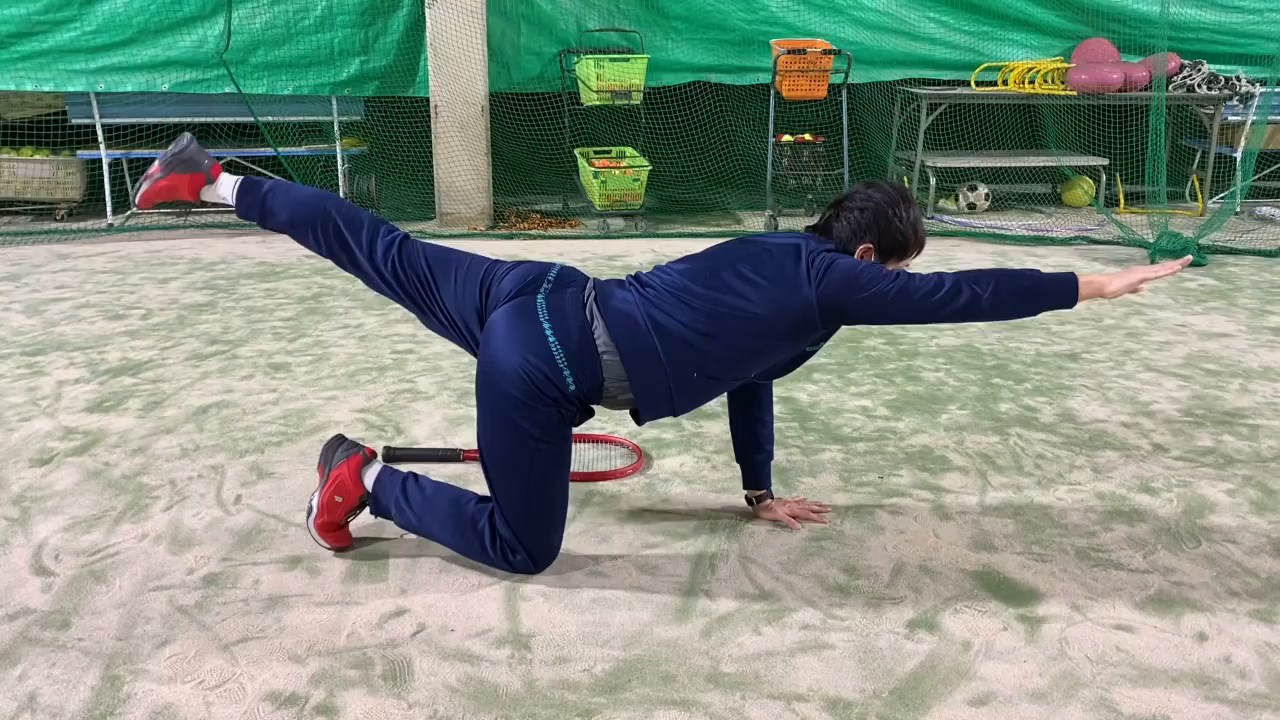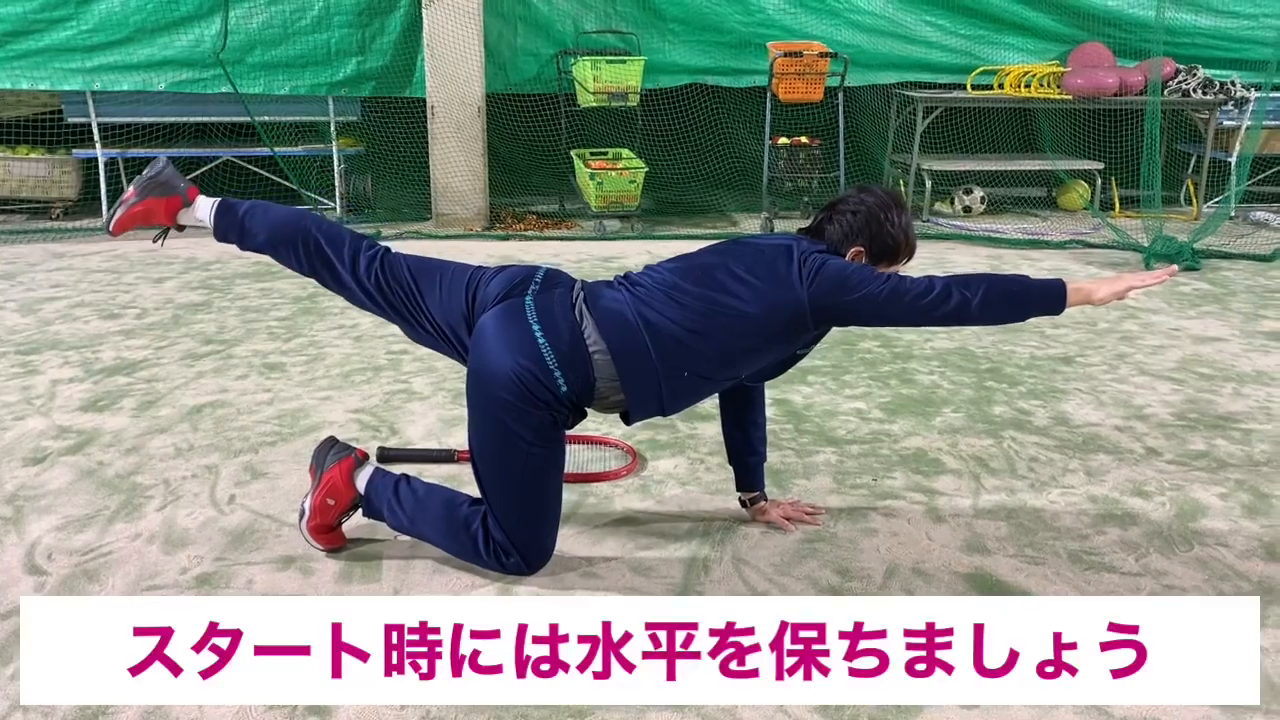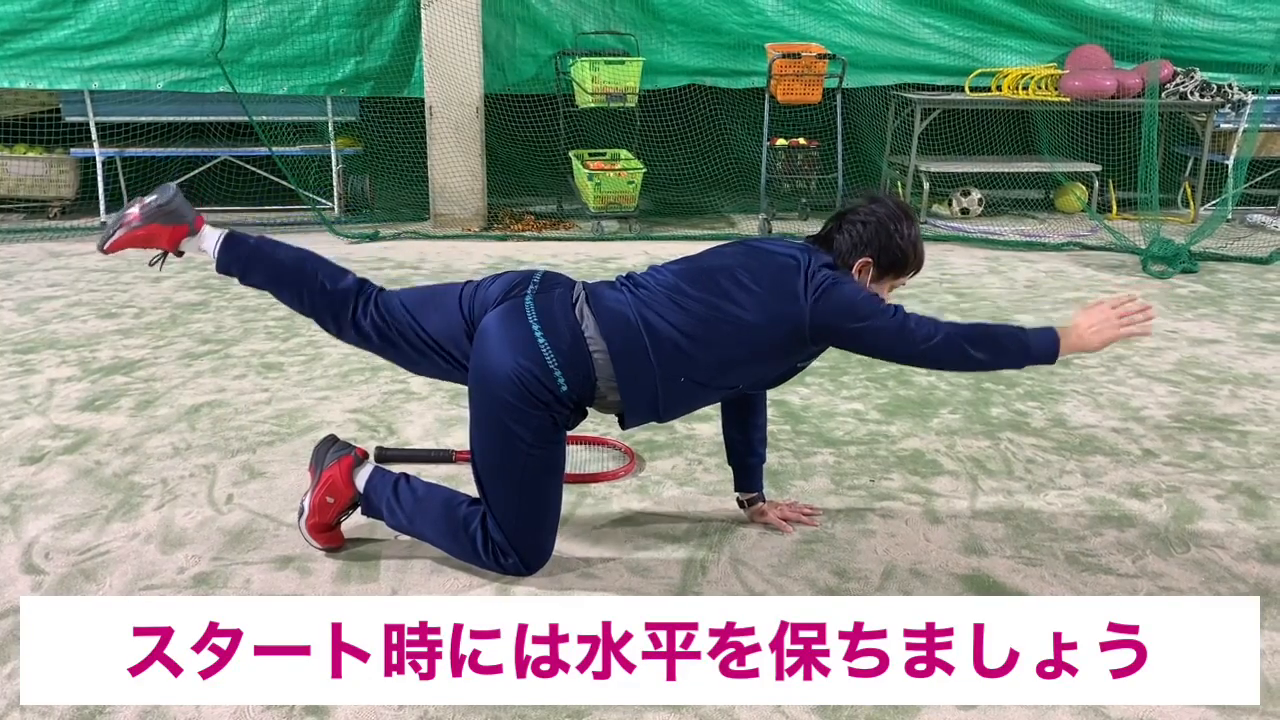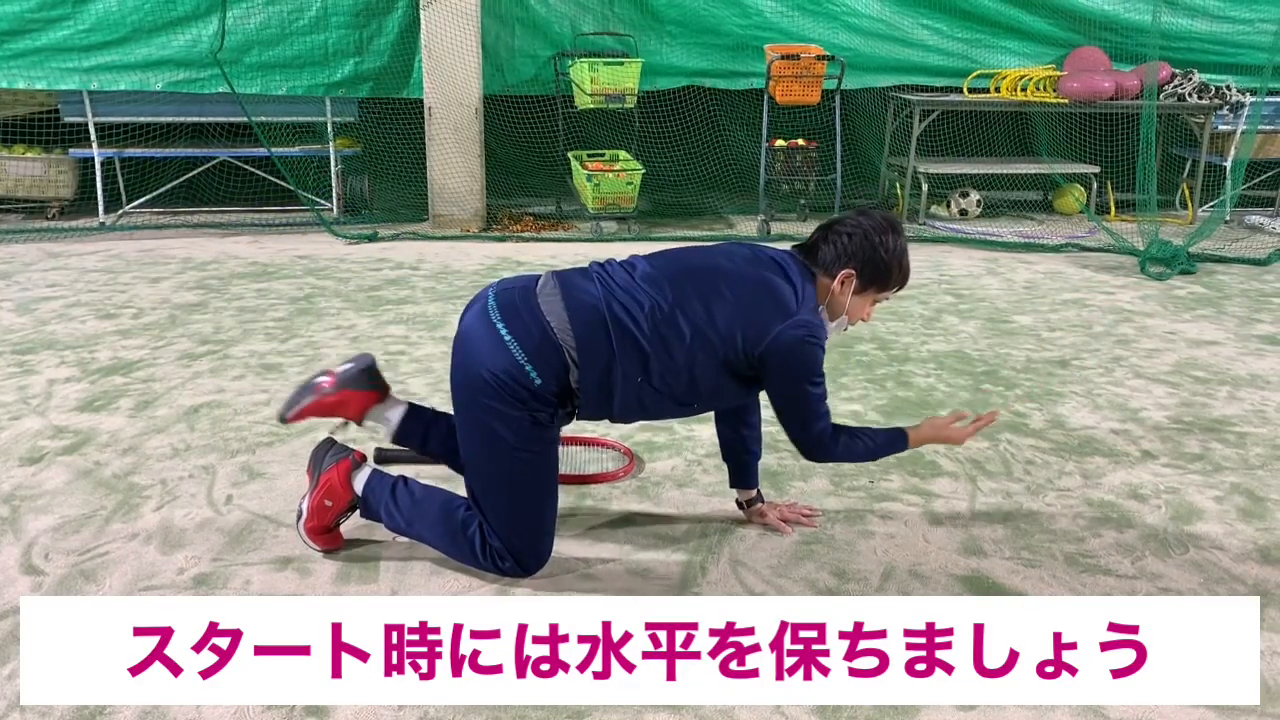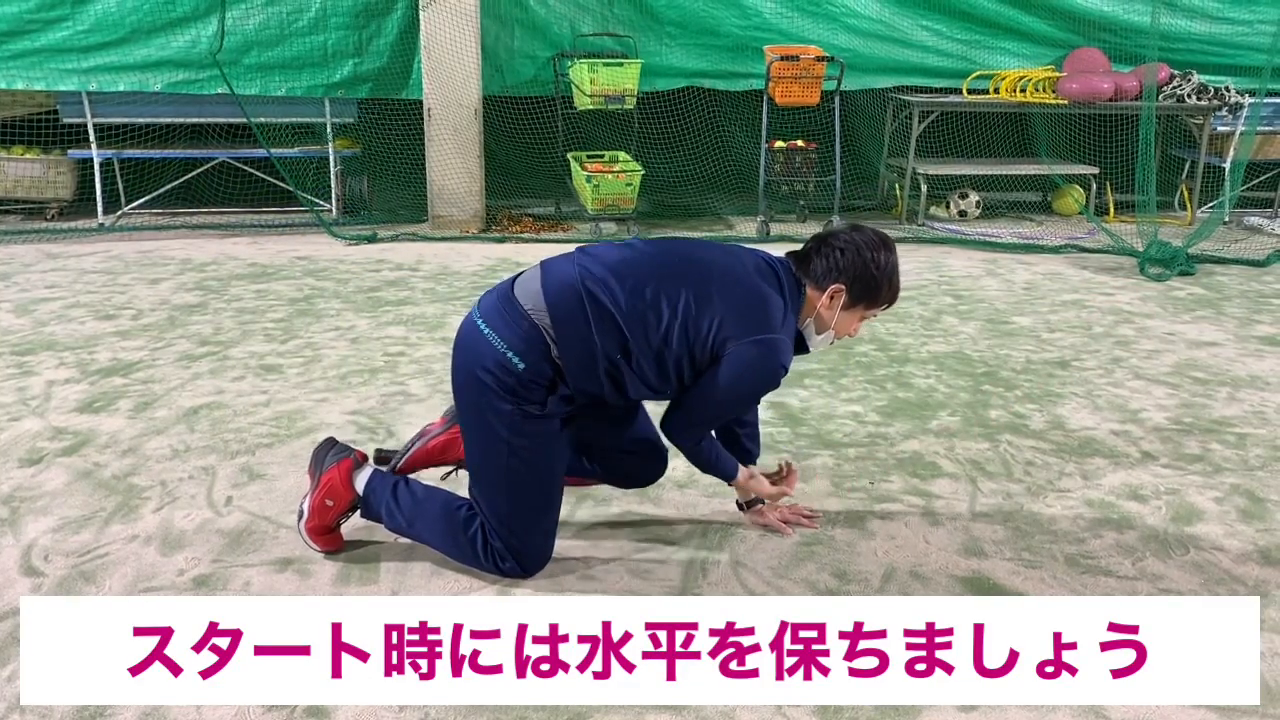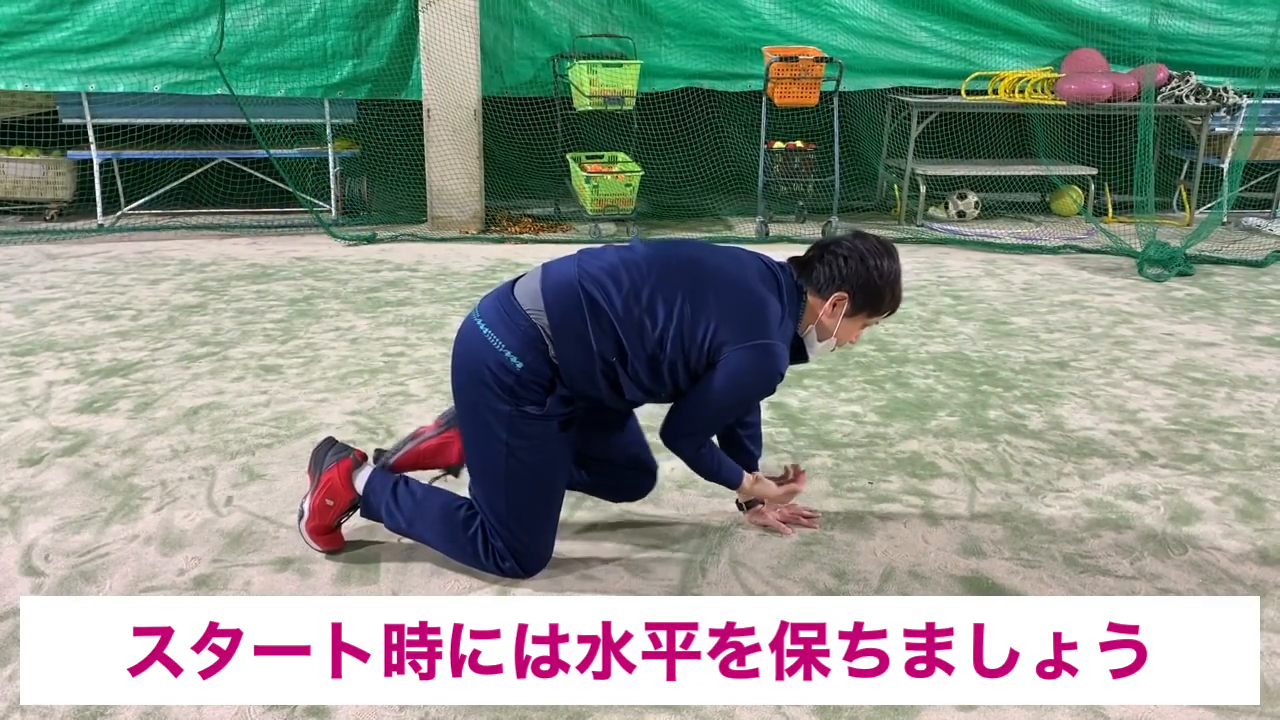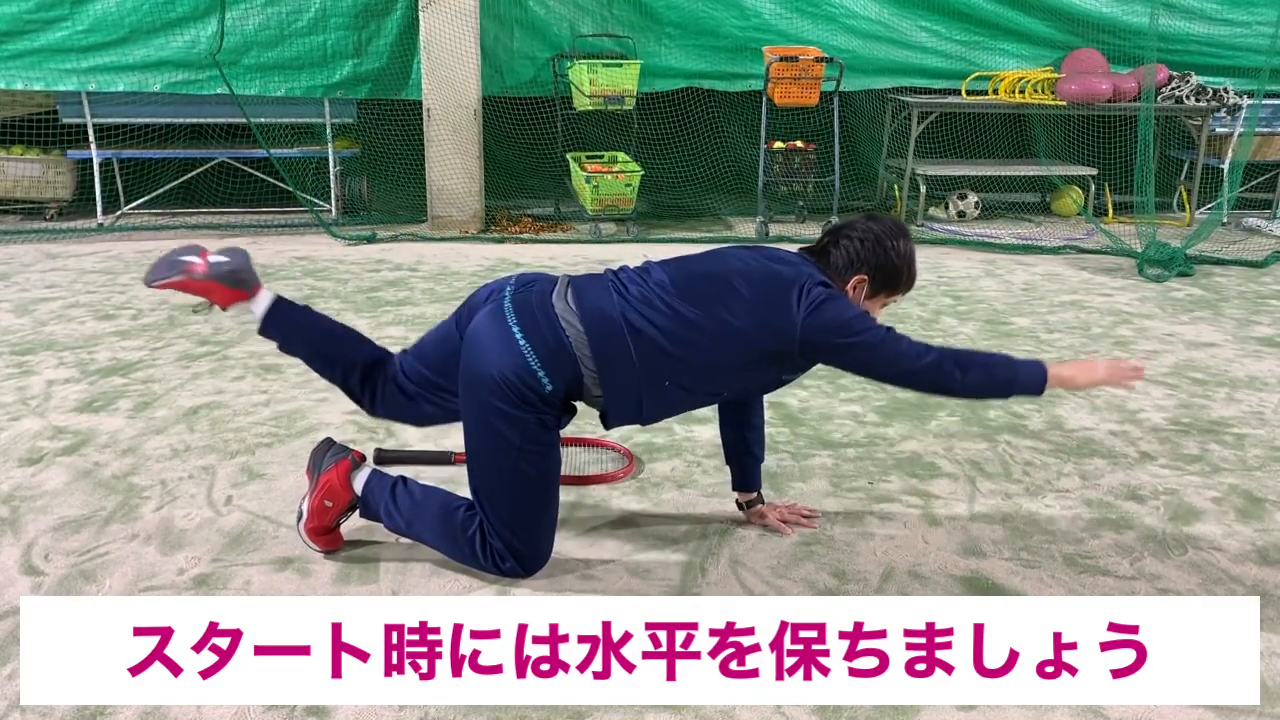
dt=0.7s
person 1, frame 1
left shoulder: (776, 257)
right shoulder: (830, 284)
left elbow: (748, 379)
right elbow: (963, 296)
left wrist: (760, 493)
right wrist: (1090, 286)
left hip: (533, 297)
right hip: (539, 367)
left knee: (381, 255)
right knee: (522, 546)
left ankle: (211, 181)
right ankle: (364, 479)
person 1, frame 2
left shoulder: (765, 259)
right shoulder: (817, 285)
left elbow: (741, 382)
right elbow: (950, 300)
left wrist: (756, 496)
right wrist: (1079, 291)
left hip: (520, 300)
right hip: (532, 368)
left knee: (363, 269)
right knee: (517, 549)
left ankle: (187, 204)
right ankle: (357, 481)
person 1, frame 3
left shoulder: (773, 261)
right shoulder: (825, 298)
left elbow: (741, 381)
right elbow: (943, 346)
left wrist: (753, 495)
right wrist: (1064, 340)
left hip: (526, 304)
right hip: (534, 370)
left knee: (360, 310)
right knee: (515, 547)
left ankle: (189, 232)
right ankle: (358, 481)
person 1, frame 4
left shoulder: (764, 270)
right shoulder: (794, 331)
left elbow: (735, 388)
right elbow: (818, 441)
left wrist: (750, 496)
right wrist: (920, 436)
left hip: (510, 313)
right hip: (517, 366)
left knee: (498, 473)
right knee: (515, 552)
left ankle: (372, 402)
right ankle: (354, 482)
person 1, frame 5
left shoulder: (763, 275)
right shoulder: (766, 346)
left elbow: (730, 398)
right elbow: (686, 427)
left wrist: (752, 498)
right wrist: (743, 478)
left hip: (527, 325)
right hip: (511, 360)
left knee: (642, 465)
right knee: (517, 555)
left ankle: (472, 442)
right ankle: (356, 482)
person 1, frame 6
left shoulder: (767, 283)
right shoulder: (762, 349)
left elbow: (734, 400)
right elbow: (683, 434)
left wrist: (755, 497)
right wrist: (748, 484)
left hip: (528, 332)
right hip: (511, 360)
left knee: (633, 479)
right knee: (516, 554)
left ankle: (468, 443)
right ankle: (356, 481)
person 1, frame 7
left shoulder: (766, 275)
right shoulder: (816, 312)
left elbow: (738, 383)
right elbow: (930, 370)
left wrist: (751, 498)
right wrist: (1055, 373)
left hip: (519, 307)
right hip: (522, 370)
left knee: (386, 389)
right knee: (513, 550)
left ankle: (243, 292)
right ankle: (356, 484)
